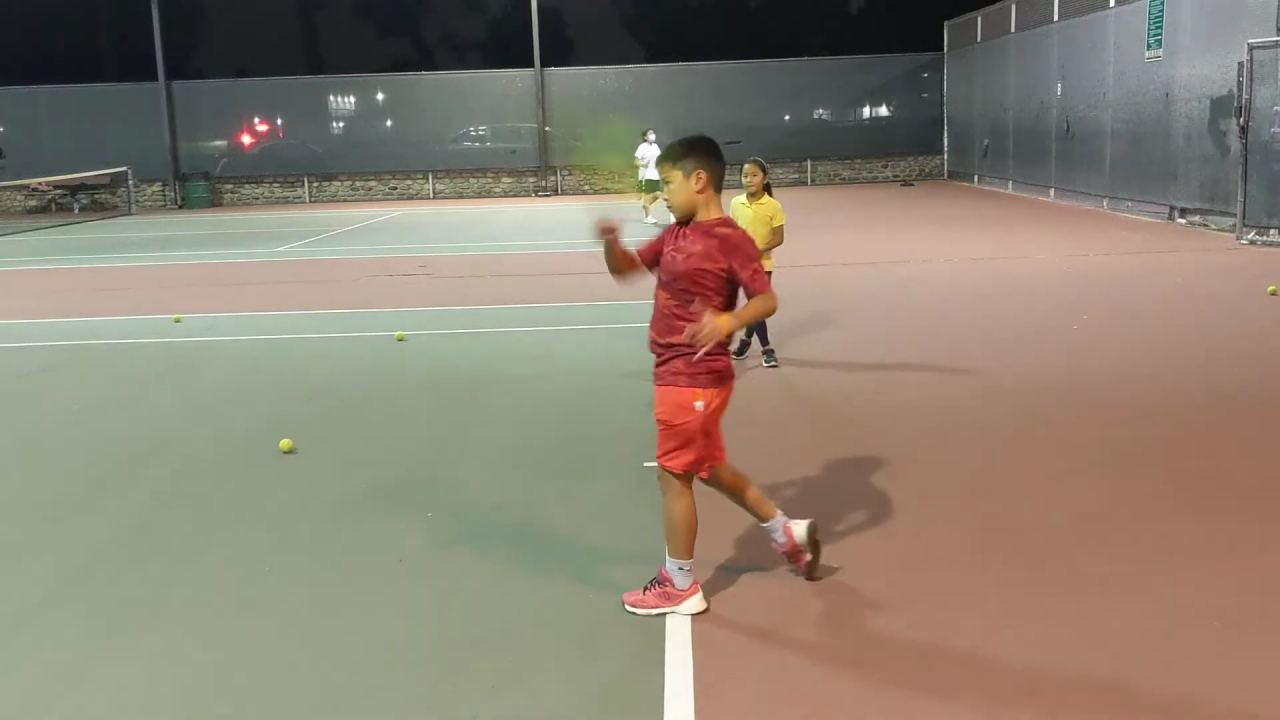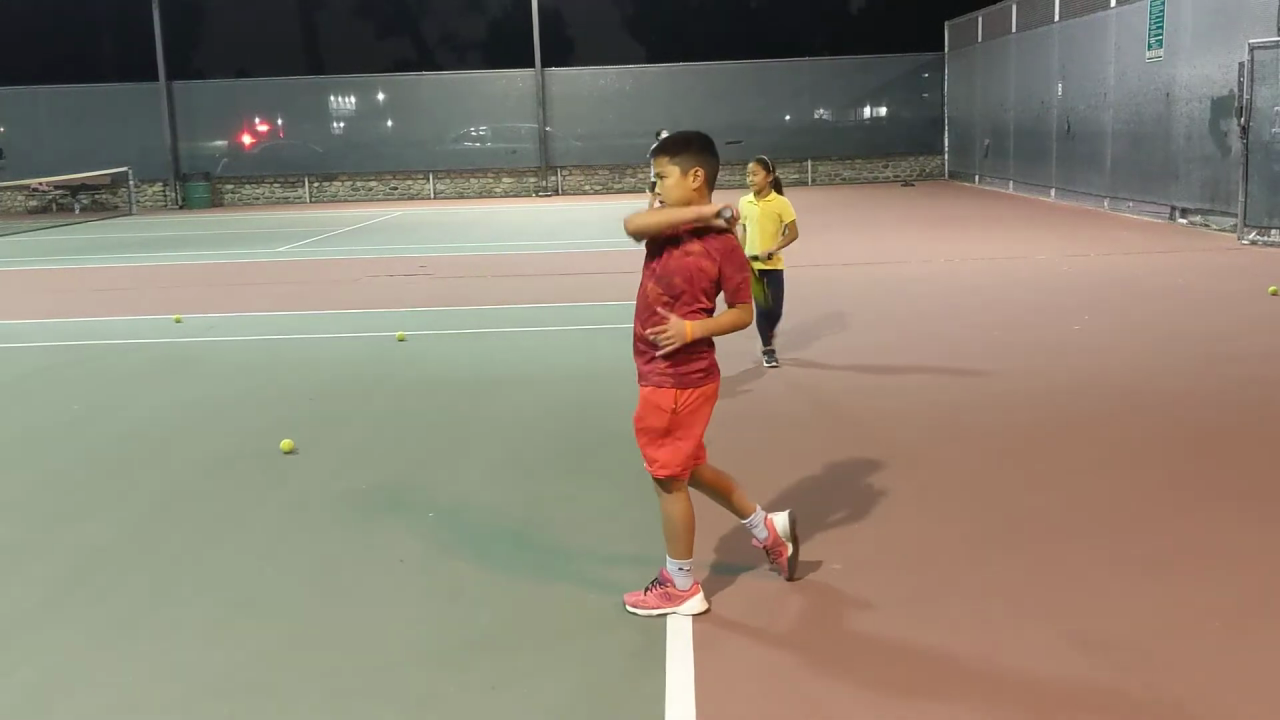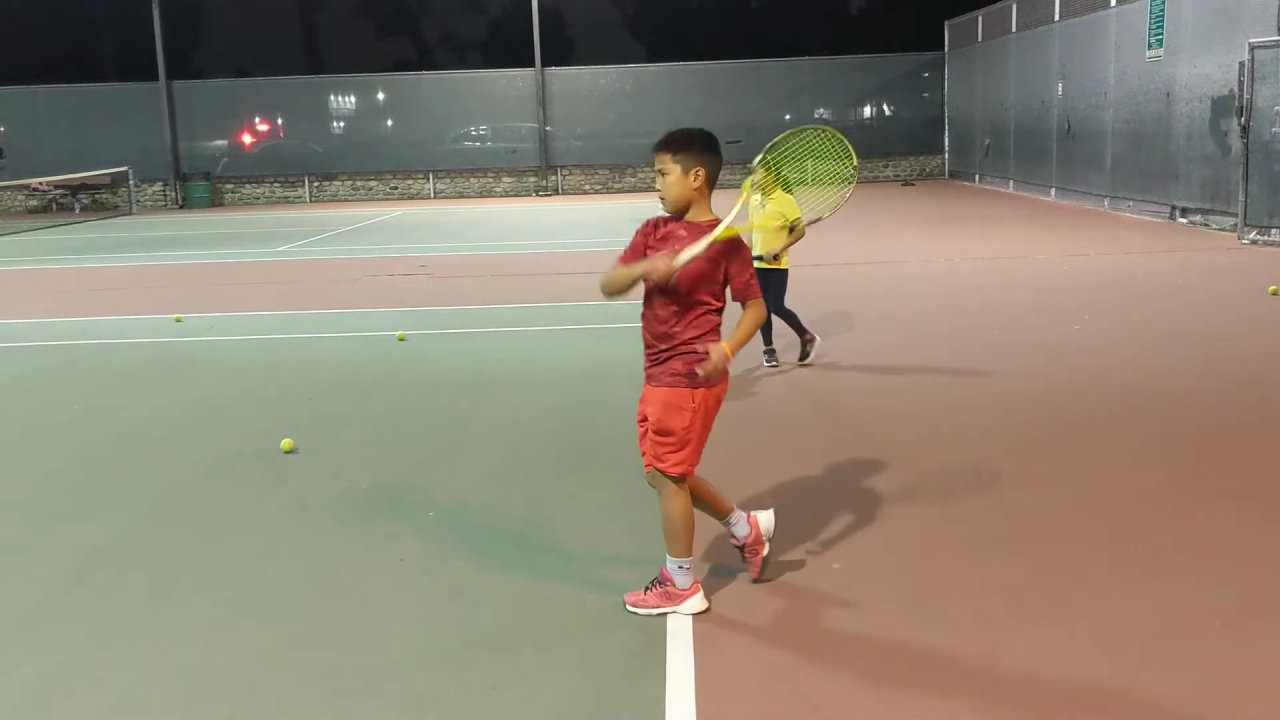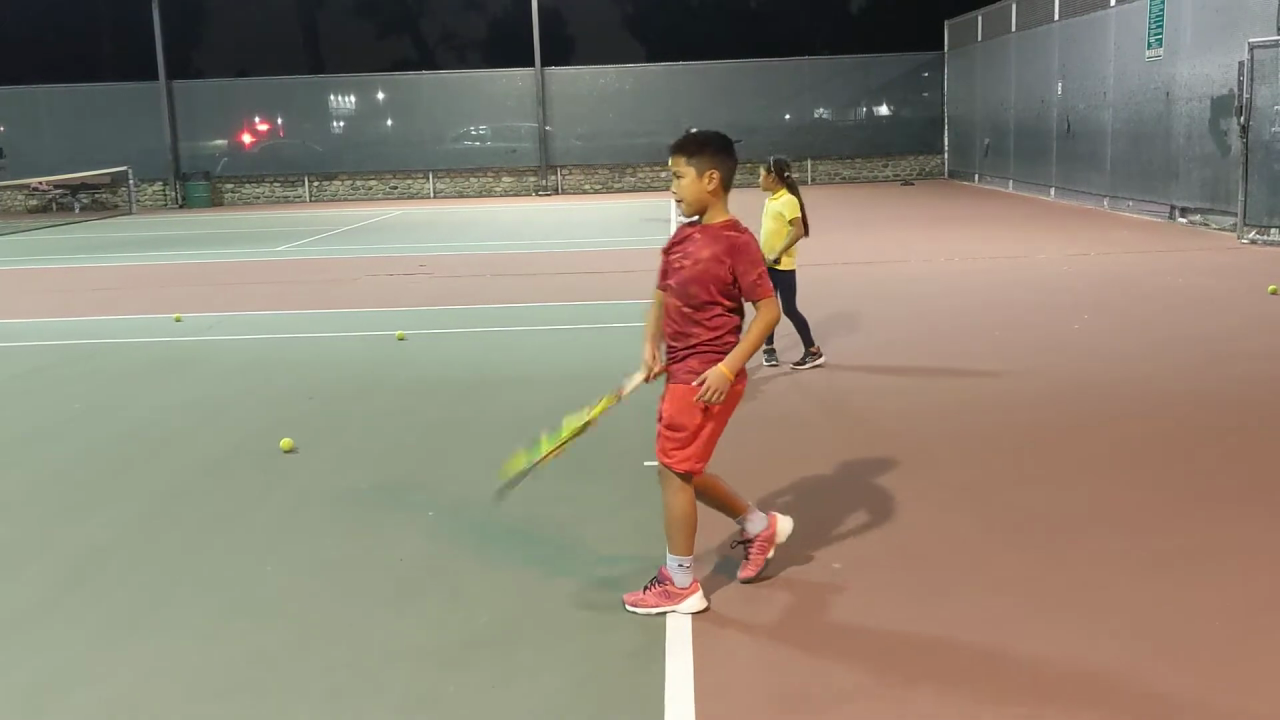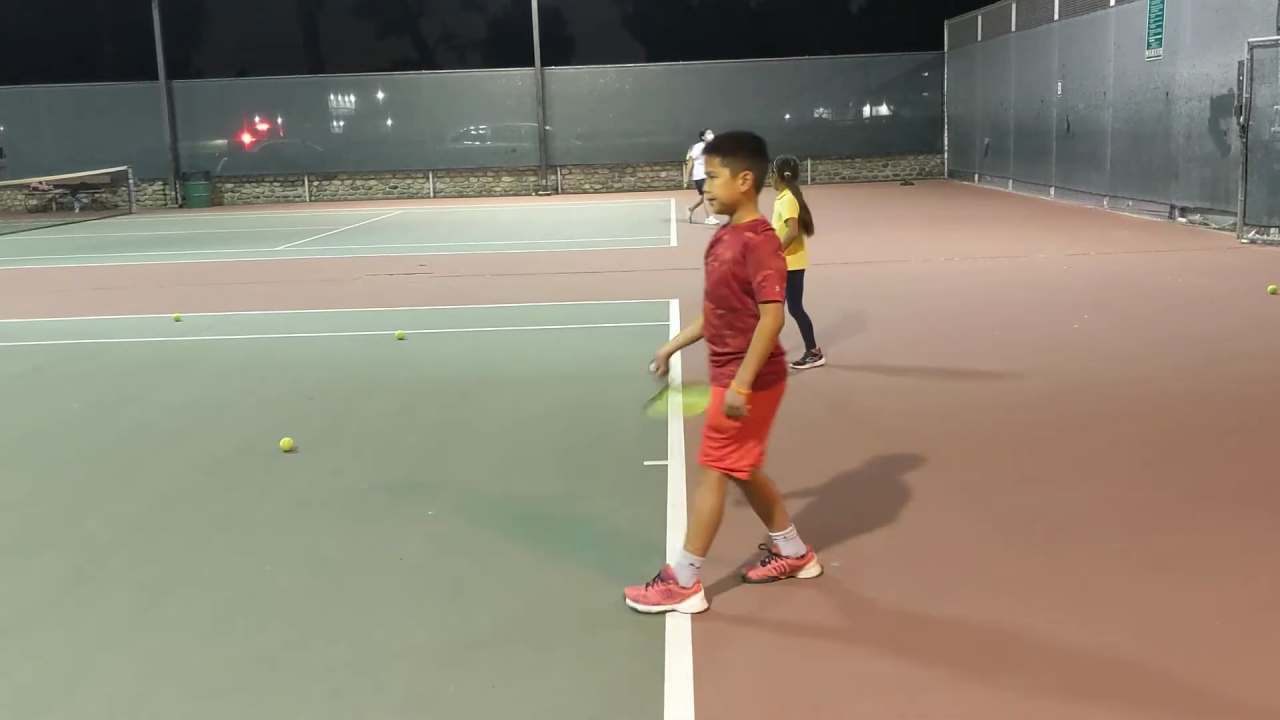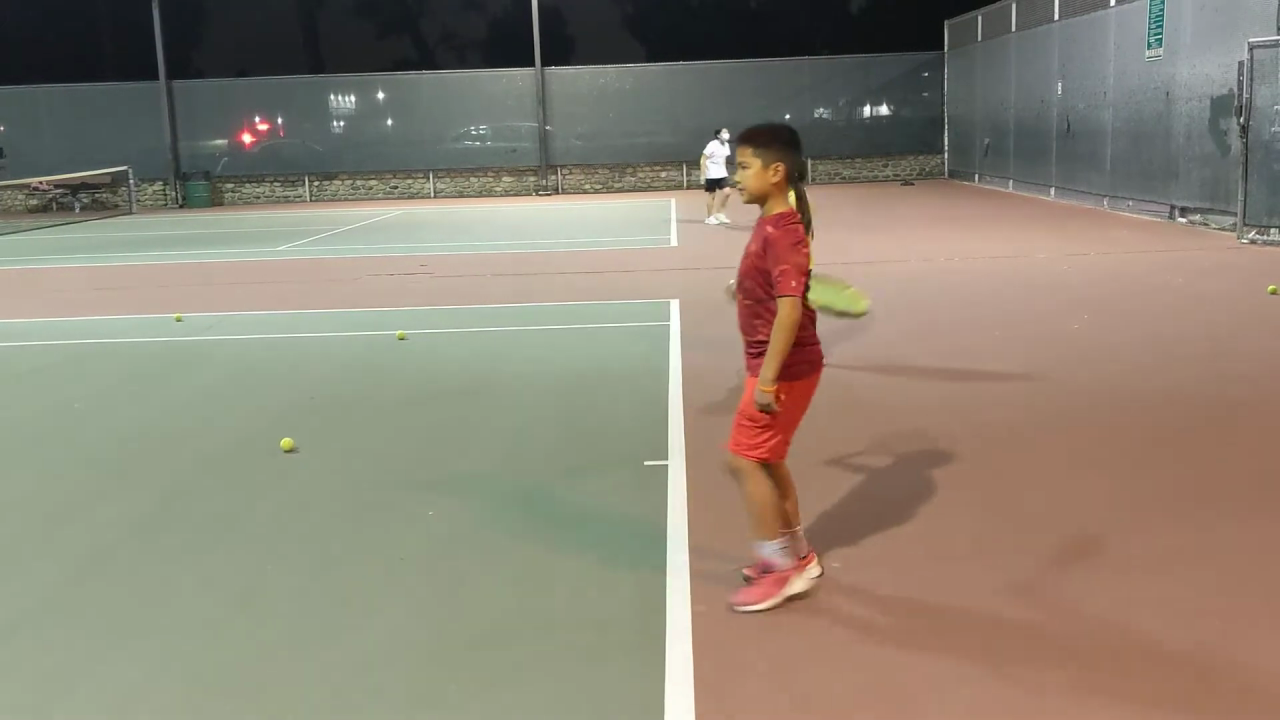
dt=0.2s
person 1, frame 1
left shoulder: (732, 240)
right shoulder: (674, 235)
left elbow: (766, 301)
right elbow: (626, 268)
left wrist: (726, 321)
right wrist: (611, 240)
left hip: (694, 380)
right hip: (678, 377)
left knee: (674, 476)
right knee: (710, 468)
left ankle: (680, 586)
right ankle: (789, 534)
person 1, frame 2
left shoulder: (725, 244)
right shoulder: (669, 226)
left elbow: (744, 312)
right elbow: (632, 224)
left wrist: (695, 329)
right wrist: (698, 214)
left hip: (680, 378)
right hip: (661, 376)
left knee: (668, 478)
right knee: (689, 468)
left ankle: (681, 586)
right ankle: (768, 529)
person 1, frame 3
left shoulder: (726, 242)
right shoulder: (653, 231)
left elbow: (755, 307)
right elbow: (610, 285)
left wrist: (728, 347)
right wrist: (645, 270)
left hip: (690, 379)
right hip: (661, 376)
left knee: (668, 477)
right knee: (668, 473)
left ankle: (680, 586)
right ankle: (746, 527)
person 1, frame 4
left shoulder: (738, 241)
right shoulder: (680, 238)
left elbow: (768, 310)
right elbow: (663, 301)
left wrist: (731, 365)
right wrist: (651, 348)
left hip: (706, 379)
right hip: (680, 374)
left knee: (675, 474)
right knee: (683, 471)
left ankle: (680, 585)
right ankle: (761, 525)
person 1, frame 5
left shoulder: (759, 241)
right shoulder: (723, 236)
left elbow: (772, 316)
left wrist: (743, 382)
right wrist: (676, 343)
left hip: (750, 380)
right hip: (730, 375)
left knee: (712, 472)
right knee: (741, 469)
left ankle: (683, 582)
right ankle: (794, 552)
person 1, frame 6
left shoulder: (779, 233)
right shoulder: (773, 225)
left elbow: (789, 309)
left wrist: (767, 378)
right wrist: (746, 291)
left hip: (782, 371)
right hip: (776, 367)
left knee: (744, 461)
right knee: (769, 461)
left ankle: (778, 566)
right ankle: (795, 553)
person 2, frame 1
left shoulder: (773, 206)
right shoulder: (736, 203)
left elbow: (778, 238)
left wrist: (757, 251)
left hip: (762, 264)
left ankle: (746, 339)
right ankle: (766, 349)
person 2, frame 2
left shoulder: (781, 203)
right shoulder: (744, 202)
left elbow: (793, 233)
left wrist: (774, 249)
left hip: (774, 264)
right hip: (753, 263)
left knee: (775, 307)
right knee: (761, 306)
left ankle: (769, 332)
right ankle: (768, 348)
person 2, frame 3
left shoulder: (787, 201)
right shoulder: (754, 201)
left elbow: (800, 231)
left wrist: (779, 249)
right wrist: (751, 254)
left hip: (778, 264)
right hip: (759, 263)
left knee: (777, 307)
left ankle: (807, 337)
right ankle: (769, 349)
person 2, frame 4
left shoulder: (788, 200)
right shoulder: (769, 201)
left elbow: (799, 231)
left wrist: (778, 254)
right wrist: (762, 256)
left hip: (783, 265)
right hip: (768, 264)
left knee: (789, 309)
left ankle: (813, 351)
right ankle: (769, 348)
person 2, frame 5
left shoulder: (788, 200)
right shoulder: (782, 199)
left elbow: (793, 232)
left hip: (791, 264)
left knee: (795, 308)
left ankle: (814, 352)
person 2, frame 6
left shoulder: (791, 200)
right shoulder: (798, 197)
left elbow: (788, 234)
left wrist: (776, 257)
left hip: (795, 264)
right hip: (795, 263)
left knee: (798, 308)
right knee: (791, 308)
left ankle: (813, 353)
